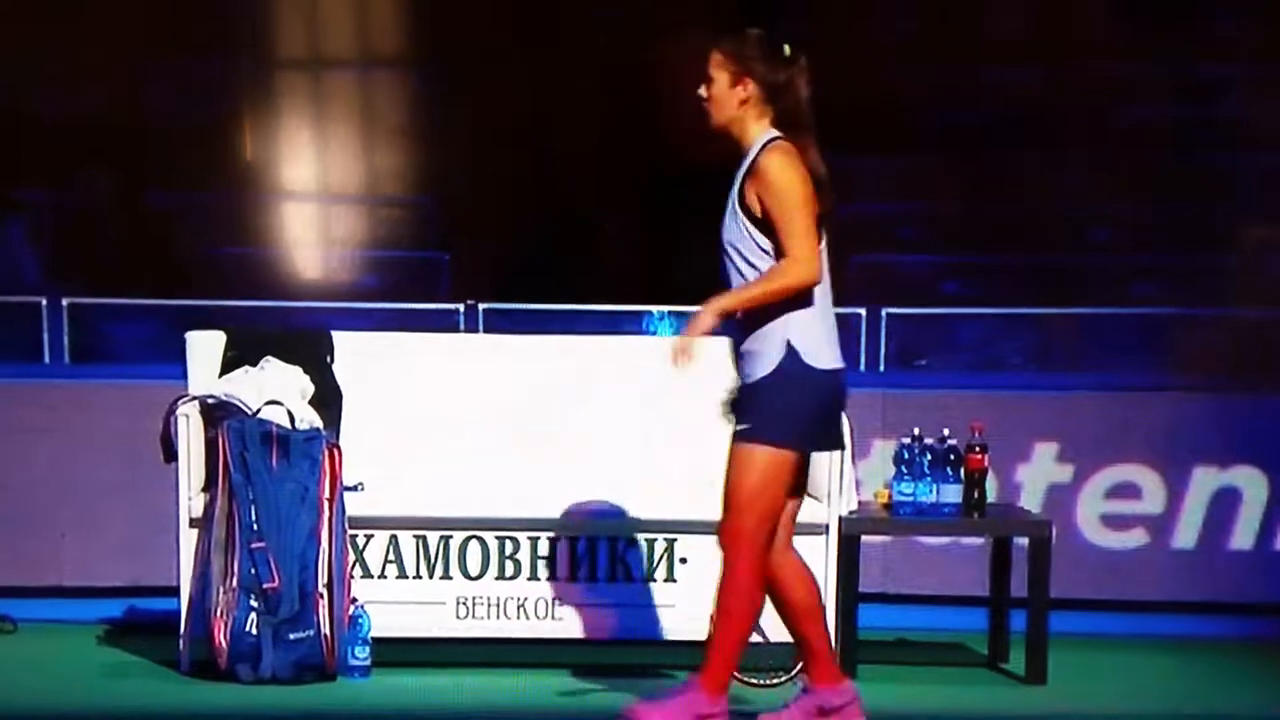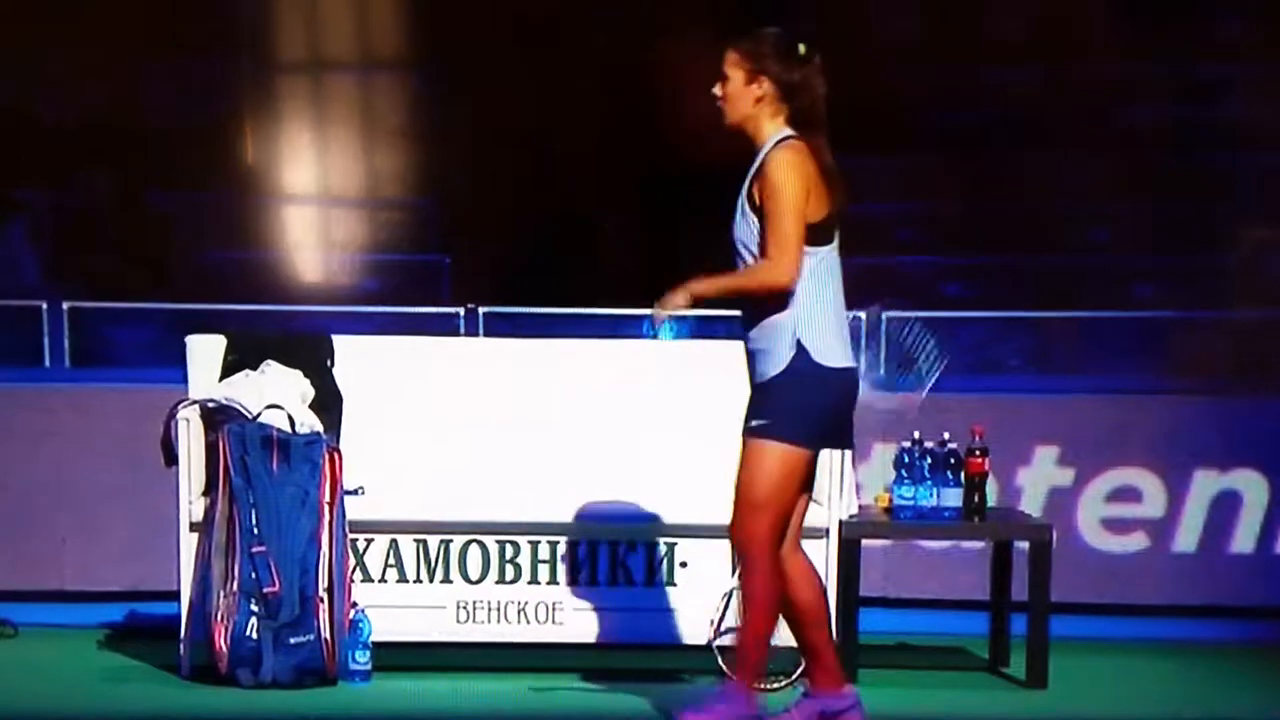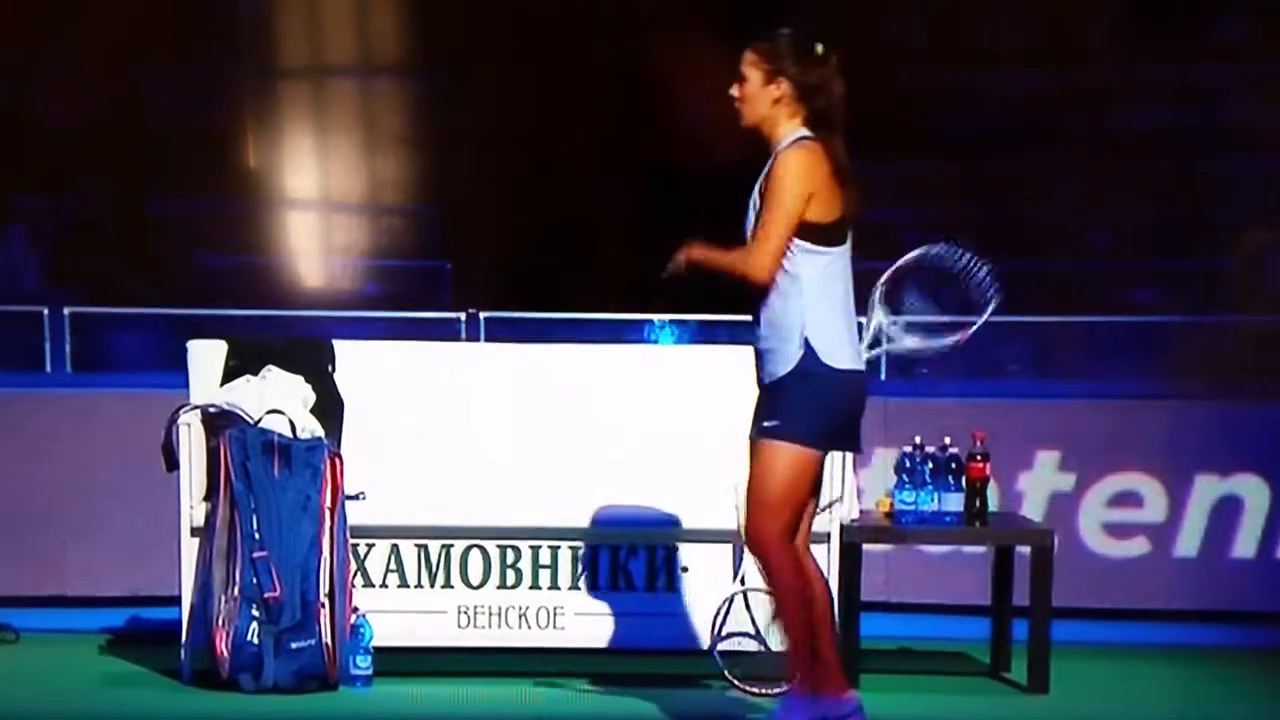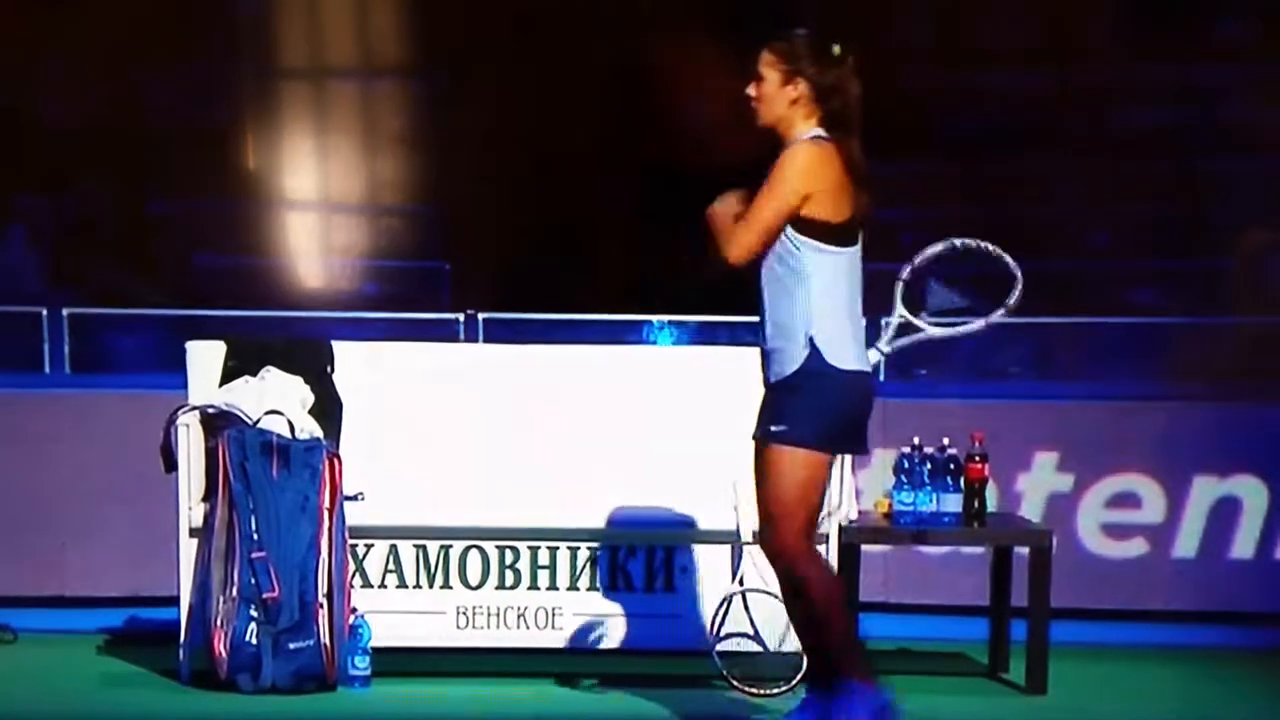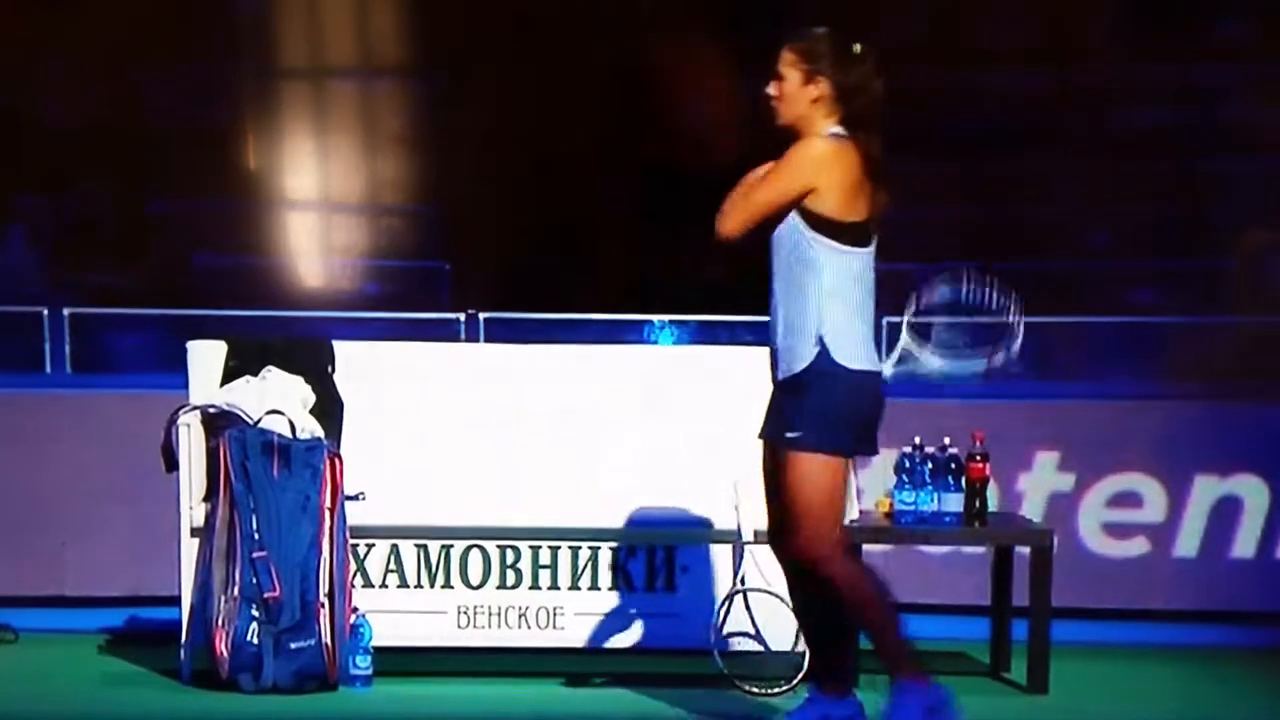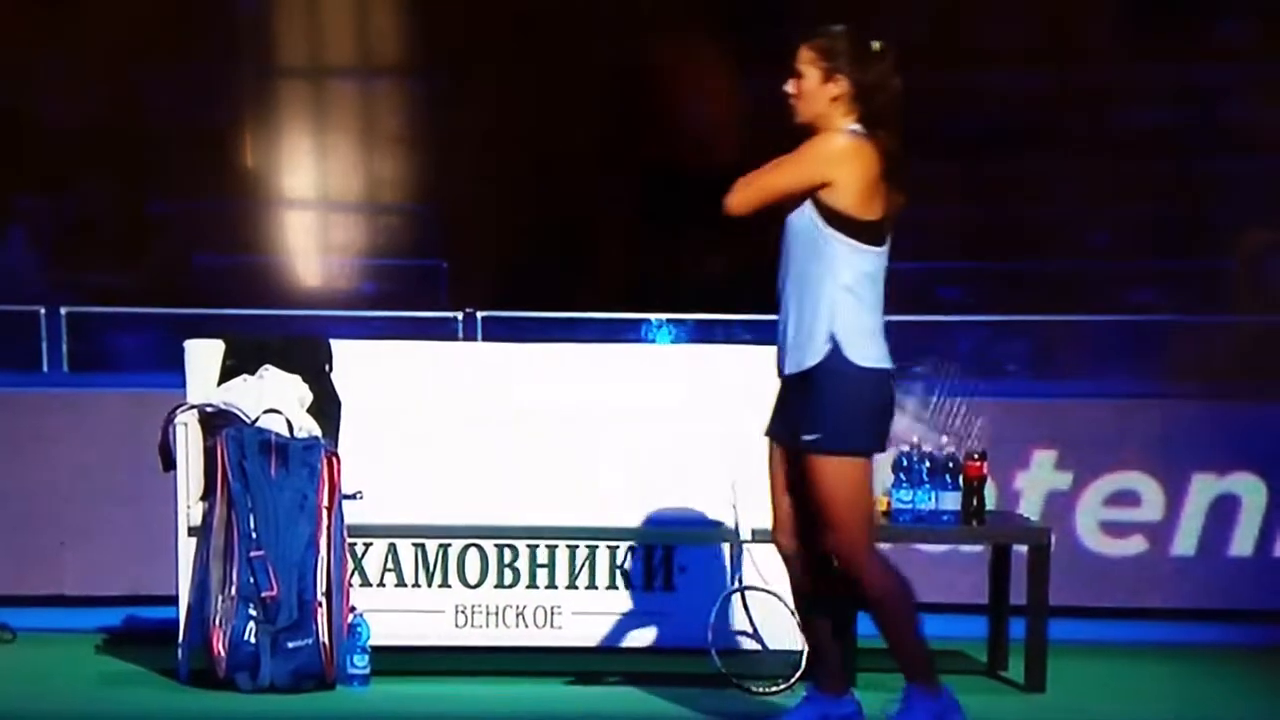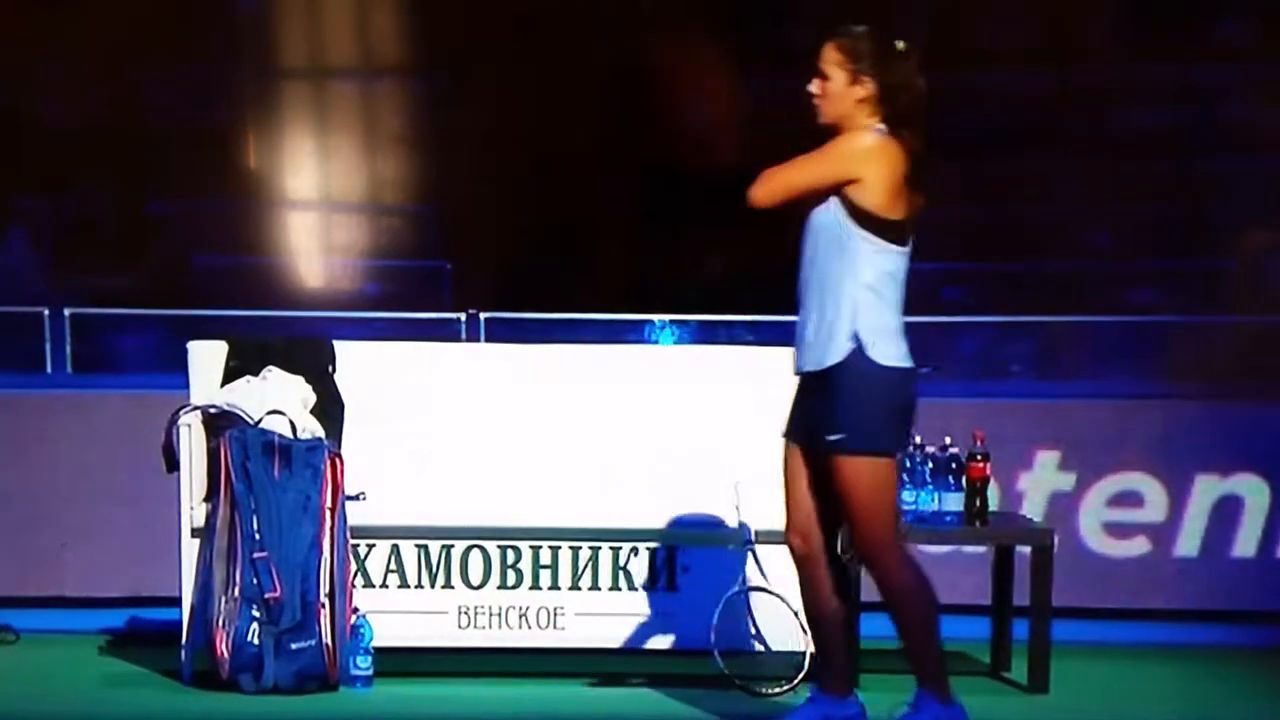
dt=0.1s
person 1, frame 1
left shoulder: (777, 162)
right shoulder: (759, 166)
left elbow: (800, 271)
left wrist: (716, 306)
left hip: (793, 375)
right hip: (777, 376)
left knee: (742, 538)
right knee: (770, 544)
person 1, frame 2
left shoulder: (786, 160)
right shoulder: (776, 162)
left elbow: (779, 272)
left wrist: (698, 287)
left hip: (806, 372)
right hip: (790, 374)
left knee: (753, 535)
right knee: (777, 544)
person 1, frame 3
left shoulder: (797, 160)
right shoulder: (796, 159)
left elbow: (761, 267)
left wrist: (696, 253)
left hip: (812, 375)
right hip: (797, 373)
left knee: (770, 535)
right knee: (786, 544)
person 1, frame 4
left shoulder: (806, 158)
right shoulder: (816, 159)
left elbow: (739, 248)
left wrist: (723, 214)
left hip: (820, 374)
right hip: (799, 375)
left knee: (787, 540)
right knee: (784, 545)
person 1, frame 5
left shoulder: (822, 154)
right shoulder: (830, 161)
left elbow: (730, 221)
left wrist: (757, 178)
left hip: (831, 377)
right hip: (802, 377)
left knee: (820, 547)
right knee: (791, 546)
person 1, frame 6
left shoulder: (840, 151)
right shoulder: (843, 159)
left elbow: (737, 201)
left wrist: (772, 169)
left hip: (841, 375)
right hip: (808, 375)
left knee: (848, 548)
right knee: (794, 543)
person 1, frame 7
left shoulder: (871, 149)
right shoulder: (850, 170)
left elbow: (762, 192)
left wrist: (795, 167)
left hip: (863, 377)
right hip: (825, 377)
left knee: (879, 551)
right knee: (807, 544)
